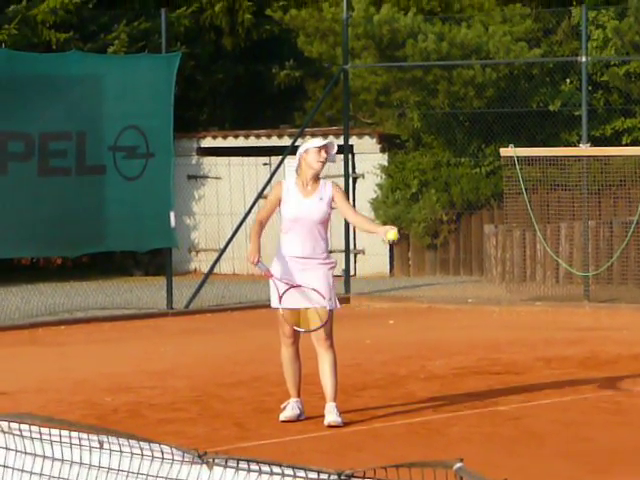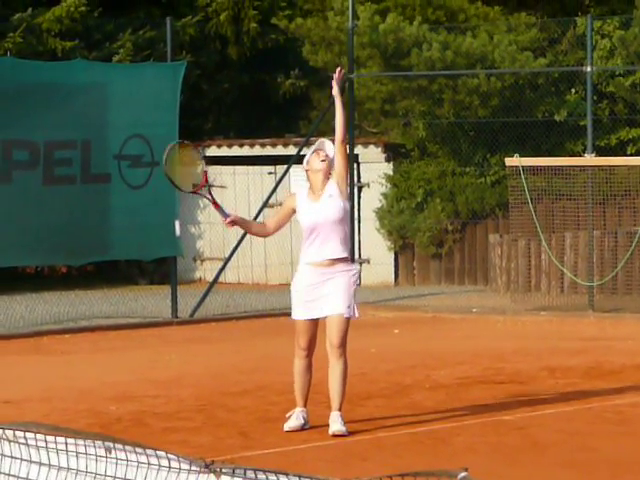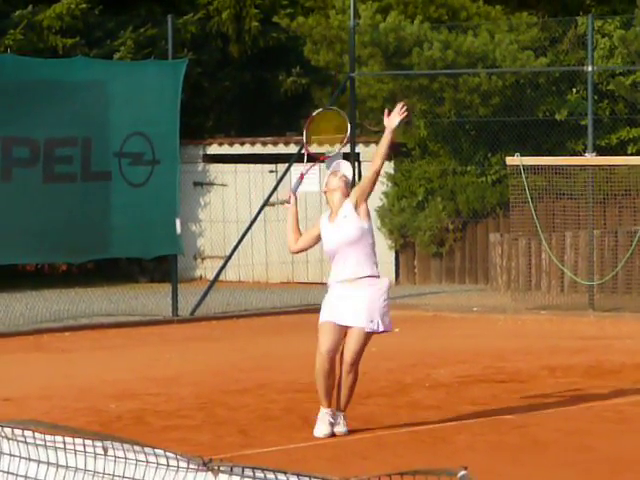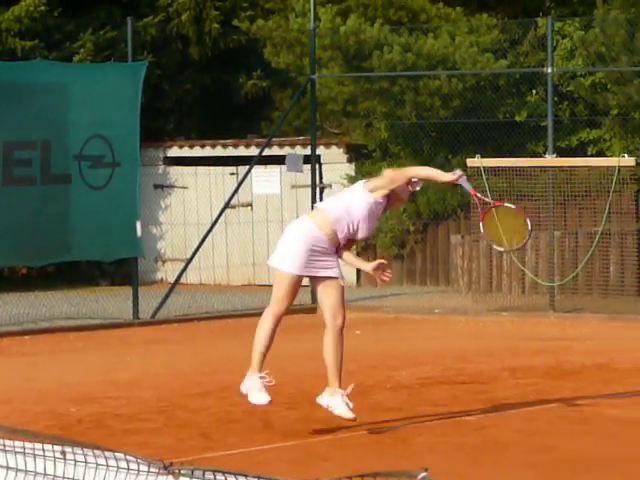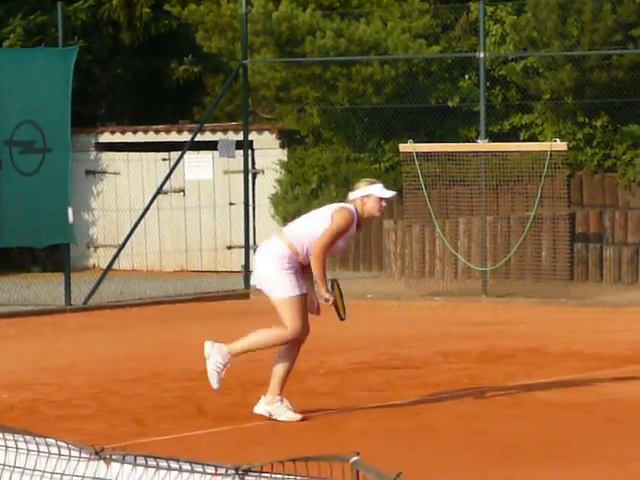
dt=0.4s
person 1, frame 1
left shoulder: (331, 189)
right shoulder: (283, 188)
left elbow: (354, 217)
right elbow: (260, 220)
left wrist: (380, 229)
right wrist: (254, 245)
left hip: (318, 271)
right hip: (286, 269)
left knee: (323, 341)
right knee: (288, 339)
left ankle: (332, 407)
right ankle: (295, 402)
person 1, frame 2
left shoulder: (339, 185)
right shoulder: (297, 200)
left elbow: (340, 139)
right elbow: (267, 229)
left wrist: (338, 95)
right wrist: (240, 221)
left hip: (340, 276)
right hip: (309, 277)
left knee: (336, 348)
right knee: (303, 350)
left ankle: (336, 416)
right ankle: (301, 412)
person 1, frame 3
left shoulder: (356, 203)
right shoulder: (325, 223)
left elbow: (375, 168)
right elbow: (295, 245)
left wrist: (389, 131)
right wrist: (294, 207)
left hip: (366, 292)
right hip: (338, 294)
left knee: (350, 361)
right knee: (325, 353)
left ankle: (339, 413)
right ankle: (325, 410)
person 1, frame 4
left shoulder: (377, 212)
right shoulder: (375, 187)
left elbow: (341, 250)
right elbow: (410, 171)
left wrist: (367, 265)
right wrist: (443, 176)
left hip: (326, 249)
right hip: (305, 237)
left knee: (336, 319)
right knee: (278, 308)
left ankle: (333, 392)
right ankle: (253, 376)
person 1, frame 5
left shoulder: (348, 216)
right shoulder: (345, 214)
right elbow: (317, 251)
left wrist: (311, 292)
right wrist: (322, 289)
left hip: (291, 261)
right hip: (277, 258)
left knee: (300, 333)
right knee: (293, 331)
left ankle: (271, 399)
right ankle: (222, 350)
